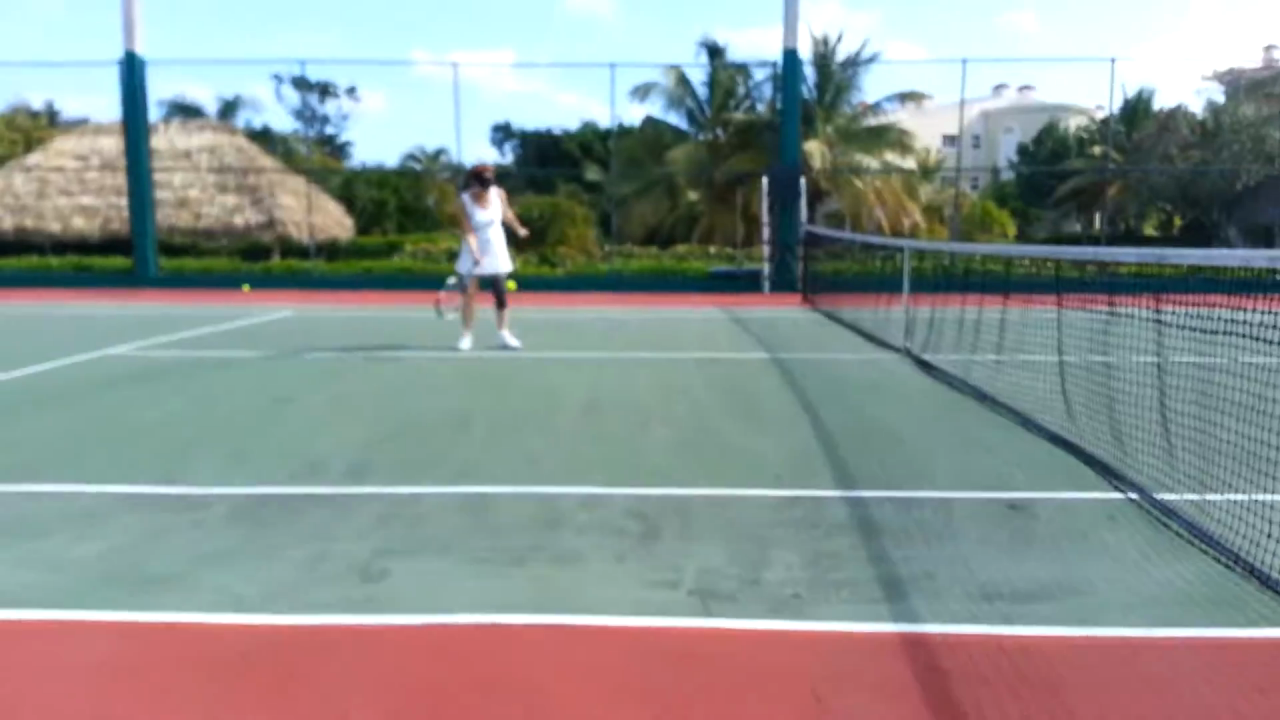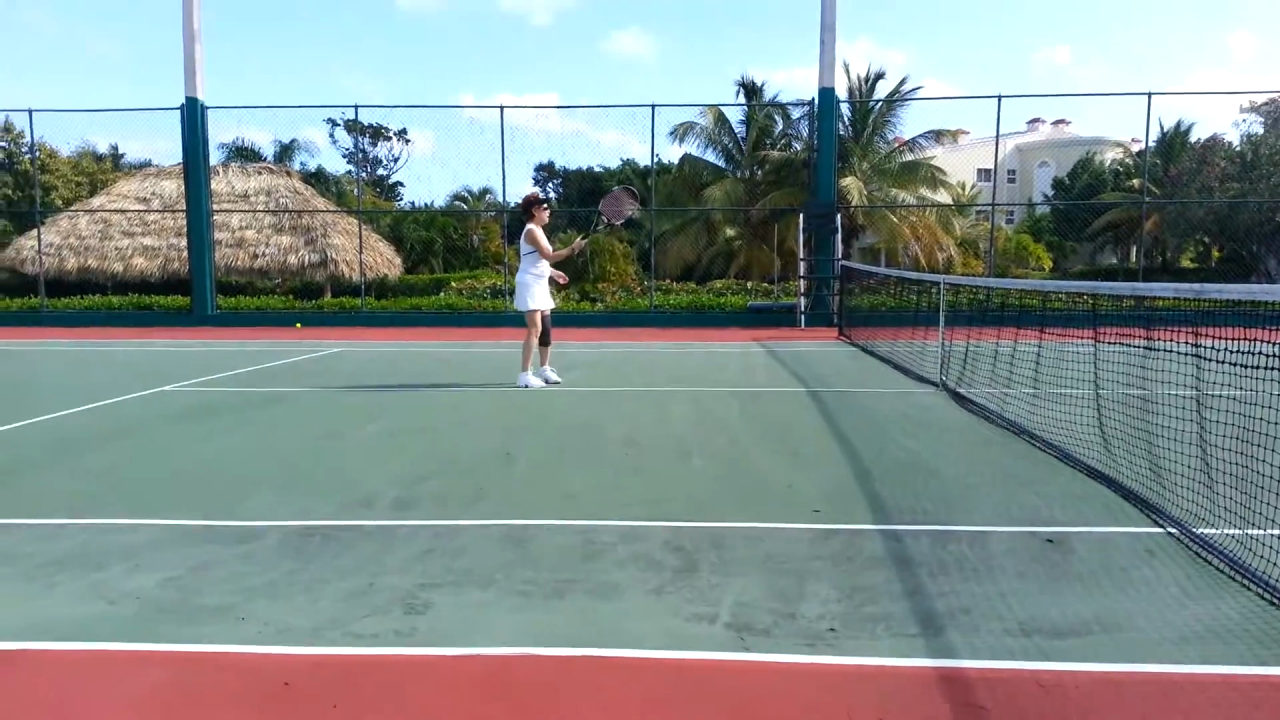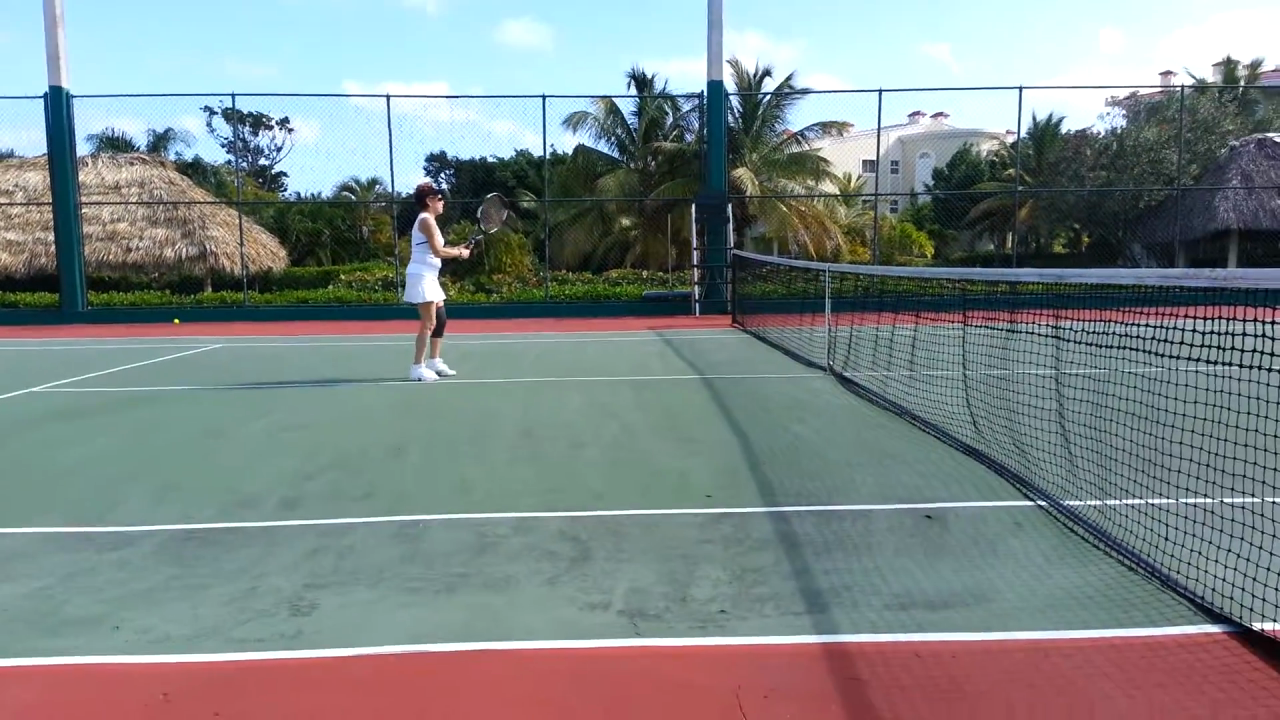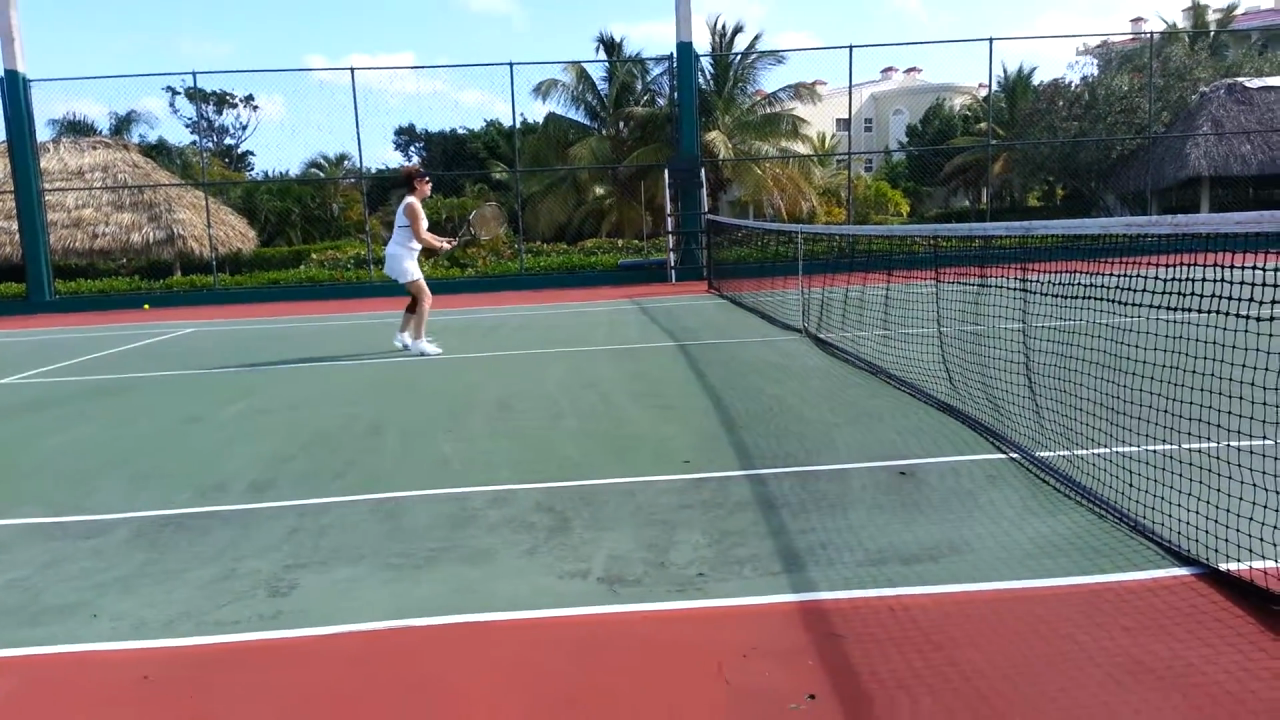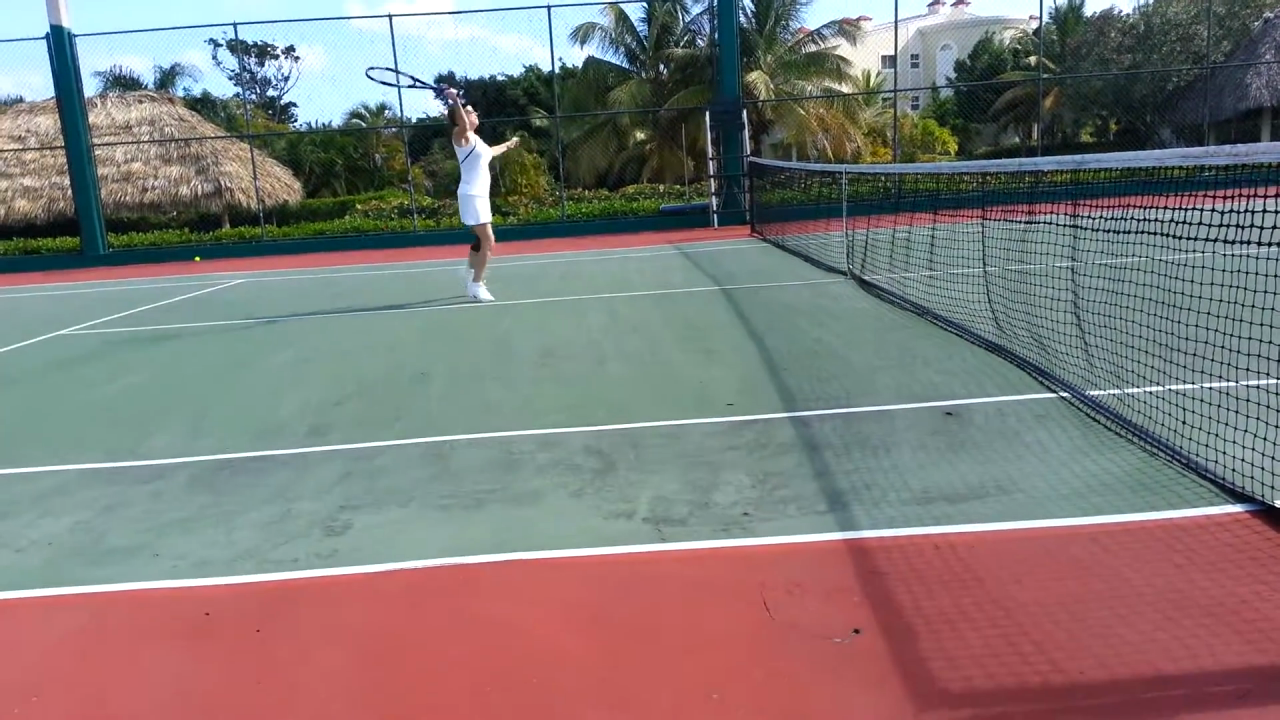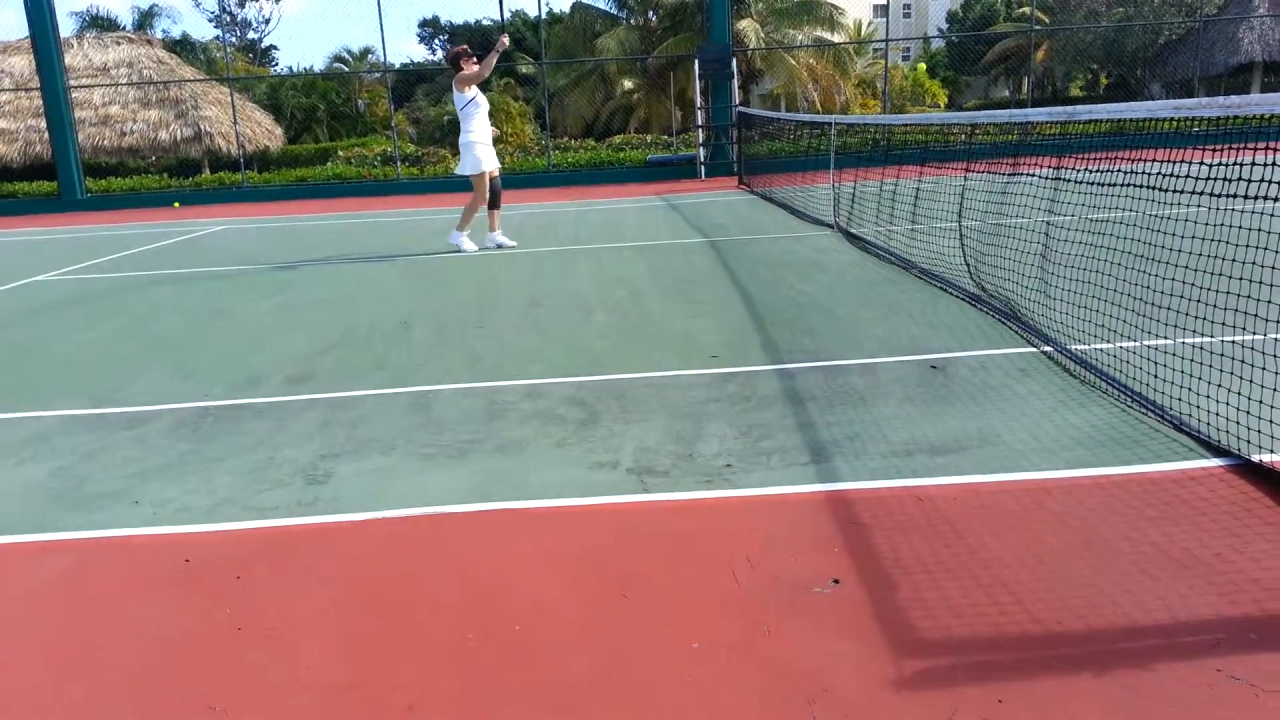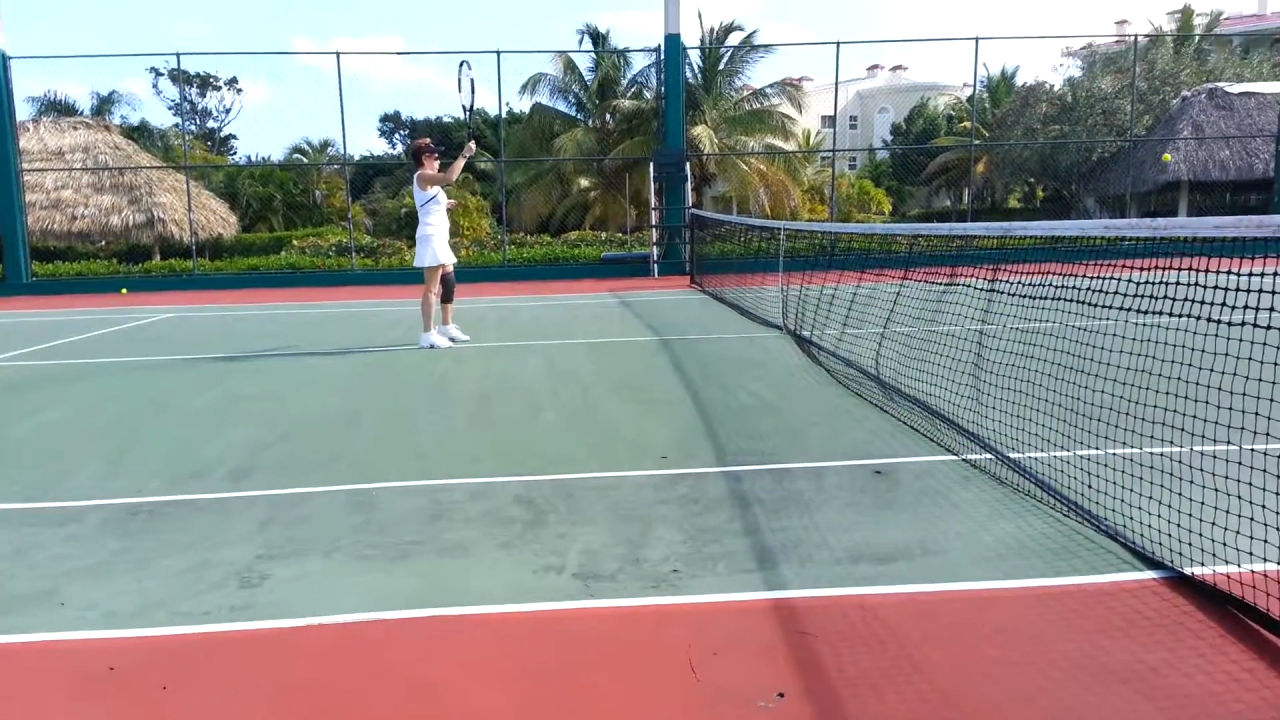
dt=0.7s
person 1, frame 1
left shoulder: (498, 194)
right shoulder: (465, 201)
left elbow: (506, 213)
right elbow: (469, 233)
left wrist: (518, 229)
right wrist: (475, 253)
left hip: (496, 248)
right hip: (474, 251)
left knee: (500, 293)
right knee: (469, 294)
left ankle: (504, 333)
right ankle: (466, 335)
person 1, frame 2
left shoulder: (537, 230)
right shoulder: (532, 231)
right elbow: (550, 256)
left wrist: (553, 272)
right wrist: (573, 247)
left hip: (540, 285)
right hip: (529, 285)
left knee: (546, 329)
right knee: (534, 330)
left ankle: (544, 369)
right ankle: (525, 375)
person 1, frame 3
left shoulder: (428, 220)
right shoulder: (426, 220)
left elbow: (434, 251)
right elbow: (437, 252)
left wrist: (457, 249)
right wrist: (459, 253)
left hip: (429, 277)
right hip: (421, 277)
left knee: (440, 319)
right knee: (429, 323)
left ankle: (434, 362)
right ankle: (418, 368)
person 1, frame 4
left shoulder: (413, 203)
right shoulder: (413, 205)
left elbow: (421, 233)
right elbow: (421, 238)
left wrist: (443, 240)
right wrist: (440, 246)
left hip: (404, 256)
right hip: (401, 256)
left knee: (418, 296)
right knee: (425, 298)
left ankle: (403, 335)
right ankle: (419, 342)
person 1, frame 5
left shoulder: (474, 137)
right shoulder: (461, 133)
left elbow: (488, 152)
right elbow: (462, 123)
left wrist: (507, 144)
right wrist: (454, 101)
left hip: (480, 195)
right hip: (472, 195)
left knee: (482, 237)
right knee: (488, 241)
left ankle: (471, 273)
right ankle: (476, 285)
person 1, frame 6
left shoulder: (469, 85)
right shoulder: (461, 79)
right elbow: (483, 73)
left wrist: (487, 127)
right wrist: (497, 49)
left hip: (483, 144)
right hip: (474, 144)
left knee: (496, 190)
right knee: (481, 195)
left ankle: (494, 234)
right ankle: (459, 233)
person 1, frame 7
left shoulder: (427, 179)
right shoulder: (423, 176)
right elbow: (449, 177)
left wrist: (443, 204)
right wrist: (465, 154)
left hip: (438, 238)
right hip: (431, 237)
left knee: (448, 283)
right knee: (432, 288)
left ankle: (447, 327)
right ankle: (428, 334)
